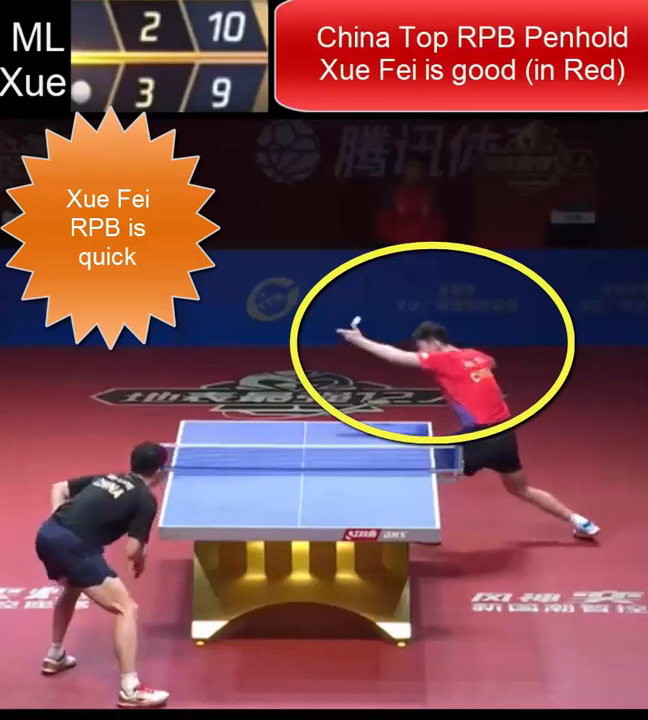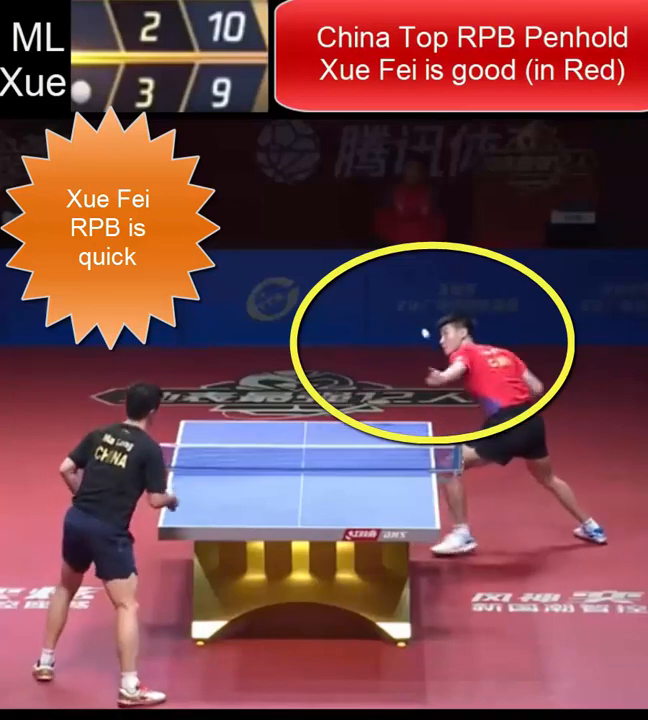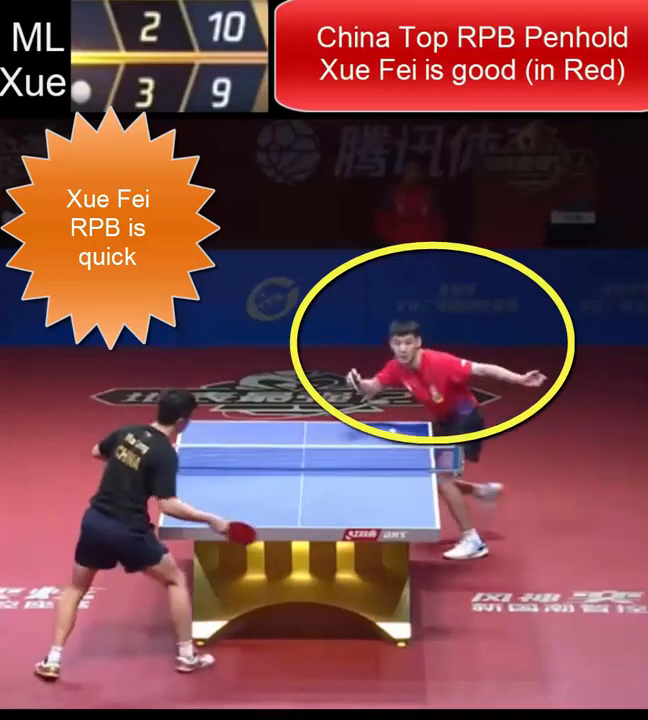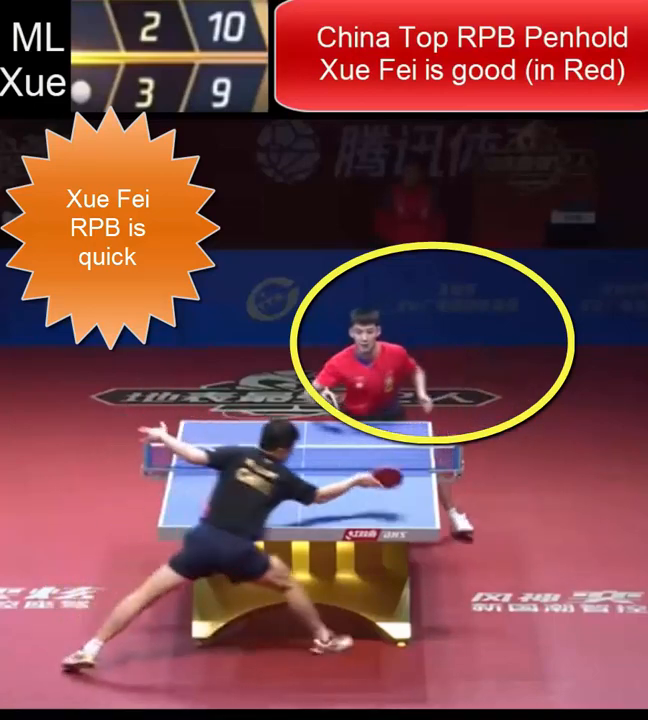
dt=0.4s
person 1, frame 1
left shoulder: (105, 478)
right shoulder: (145, 499)
left elbow: (58, 489)
right elbow: (132, 549)
right wrist: (140, 563)
left hip: (46, 534)
right hip: (74, 546)
left knee: (70, 588)
right knee: (126, 610)
left ankle: (54, 656)
right ankle: (130, 689)
person 1, frame 2
left shoulder: (98, 435)
right shoulder: (149, 449)
left elbow: (66, 469)
right elbow: (156, 499)
right wrist: (172, 498)
left hip: (75, 520)
right hip: (109, 532)
left knee: (65, 589)
right knee: (128, 607)
left ankle: (45, 662)
right ankle: (129, 687)
person 1, frame 3
left shoulder: (126, 432)
right shoulder: (164, 455)
left elbow: (97, 451)
right elbow: (168, 505)
right wrist: (211, 519)
left hip: (94, 523)
right hip: (128, 532)
left knee: (75, 589)
right knee: (176, 582)
left ankle: (52, 660)
right ankle: (187, 655)
person 1, frame 4
left shoulder: (239, 456)
right shoulder: (286, 479)
left elbow: (196, 456)
right elbow: (320, 495)
left wrist: (163, 437)
right wrist: (356, 481)
left hip: (203, 540)
right hip: (238, 550)
left knee: (146, 594)
right knee: (288, 584)
left ankle: (90, 651)
right ankle: (323, 638)
person 2, frame 1
left shoulder: (444, 360)
right shoulder: (476, 356)
left elbow: (400, 356)
right elbow: (489, 364)
left wrist: (361, 340)
left hip: (478, 437)
right hip: (505, 435)
right knee: (521, 490)
right ankle: (581, 523)
person 2, frame 2
left shoulder: (462, 353)
right shoulder: (504, 353)
left elbow: (454, 372)
right elbow: (537, 387)
left wrist: (441, 378)
left hip: (504, 424)
right hip: (531, 421)
right knee: (547, 478)
left ankle: (462, 534)
right ankle: (591, 528)
person 2, frame 3
left shoulder: (440, 363)
right shoulder: (396, 367)
left elbow: (483, 370)
right elbow: (372, 387)
left wrist: (521, 379)
right wrist: (359, 382)
left hip: (466, 421)
right hip: (443, 423)
left knee: (442, 479)
right knee: (433, 477)
left ankle: (473, 540)
right ankle: (485, 490)
person 2, frame 4
left shoulder: (396, 354)
right shoulder: (338, 363)
left elbow: (417, 371)
right elbow: (313, 390)
left wrist: (422, 393)
right wrist: (323, 395)
left hip: (389, 417)
right hip: (353, 420)
left ankle: (455, 515)
